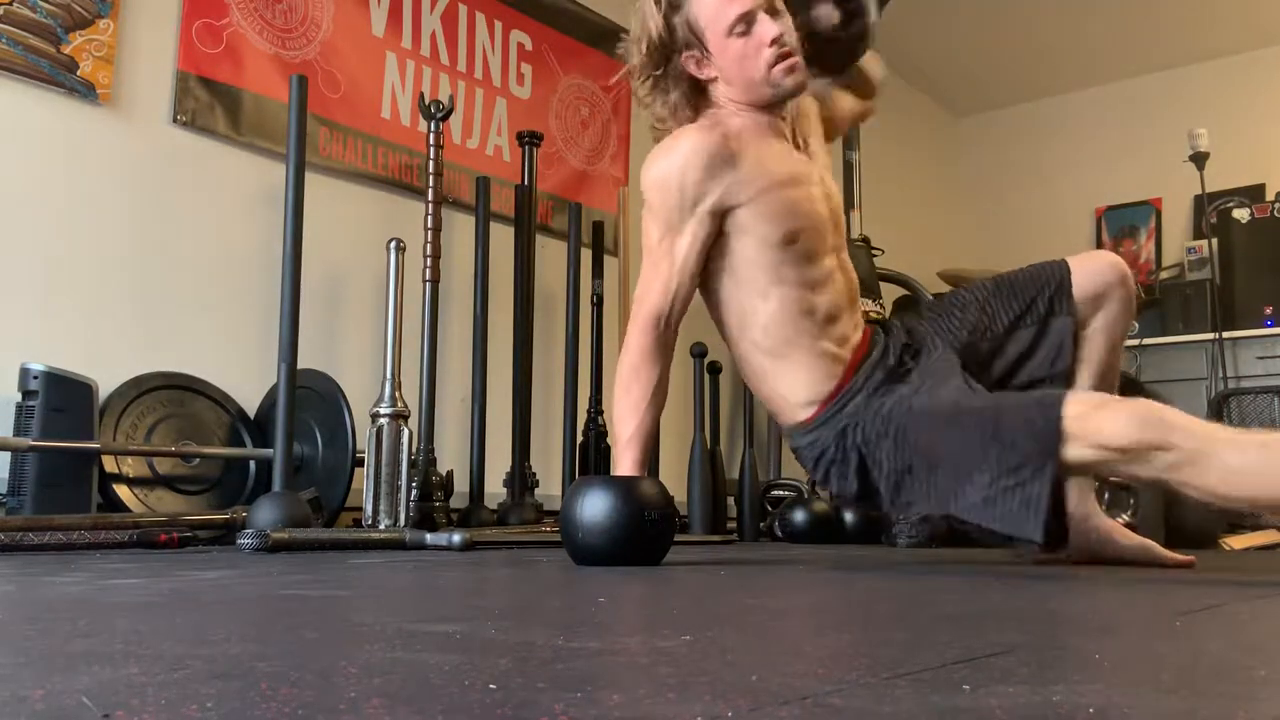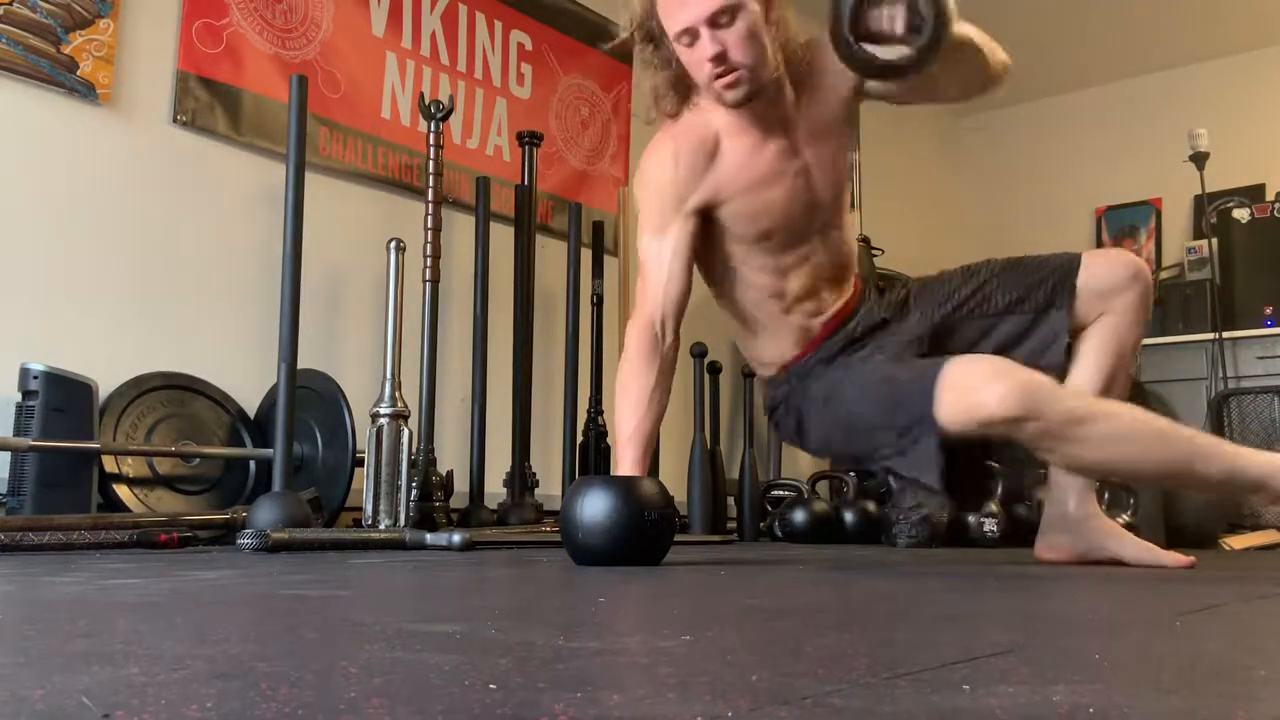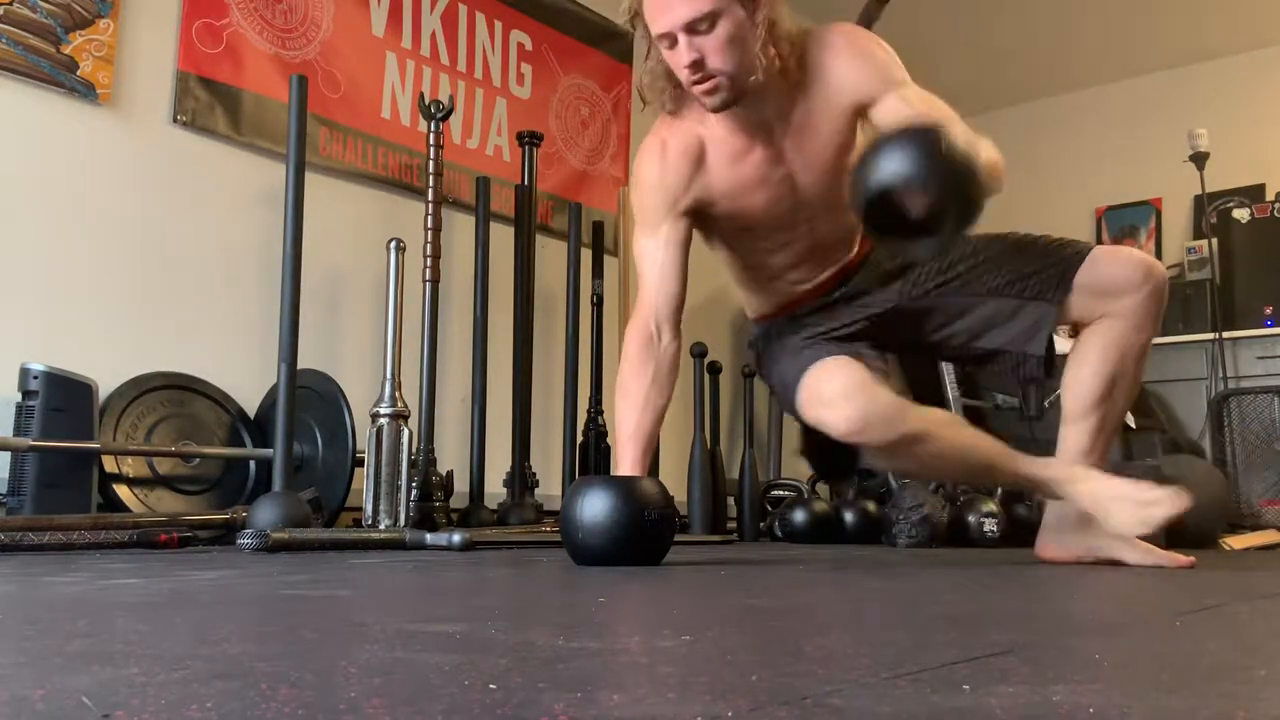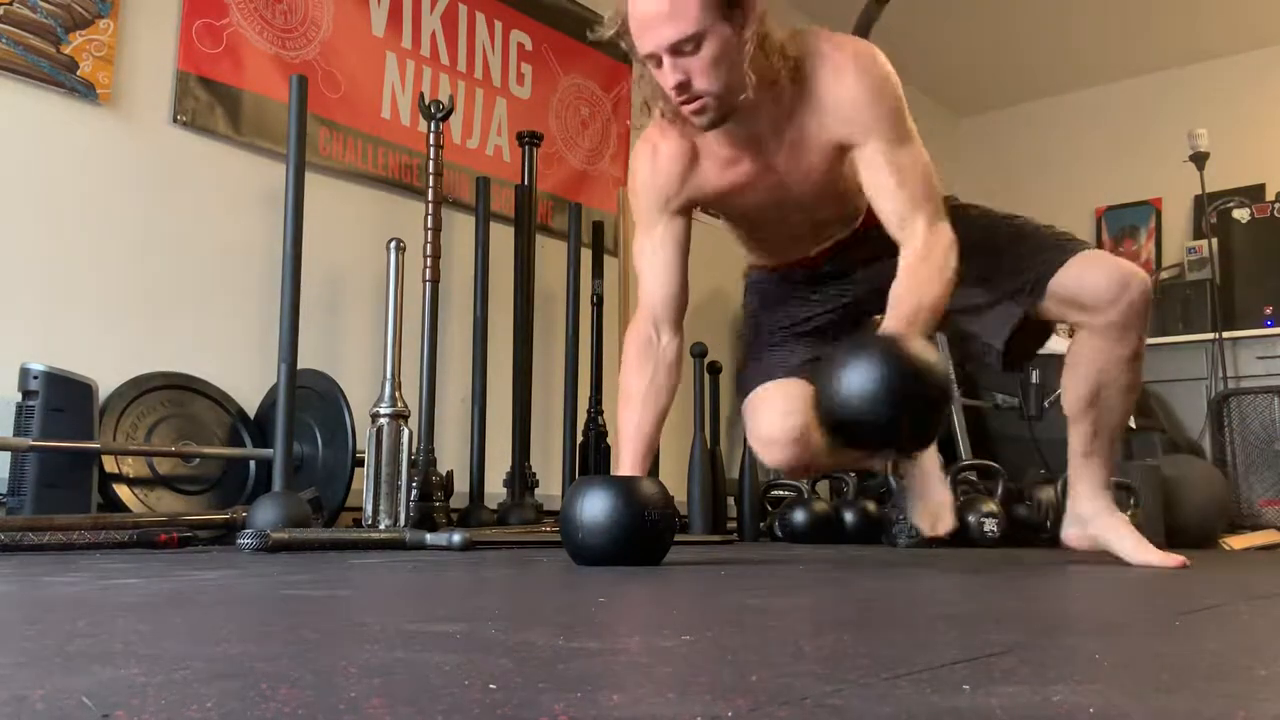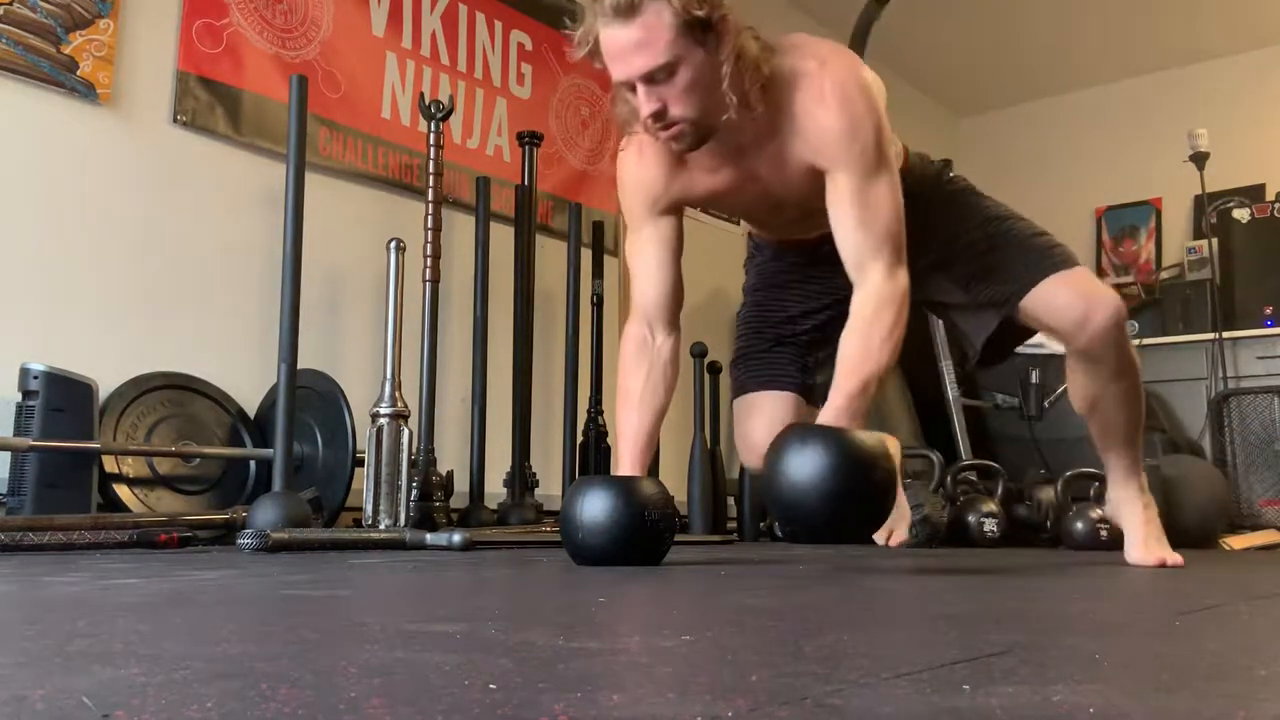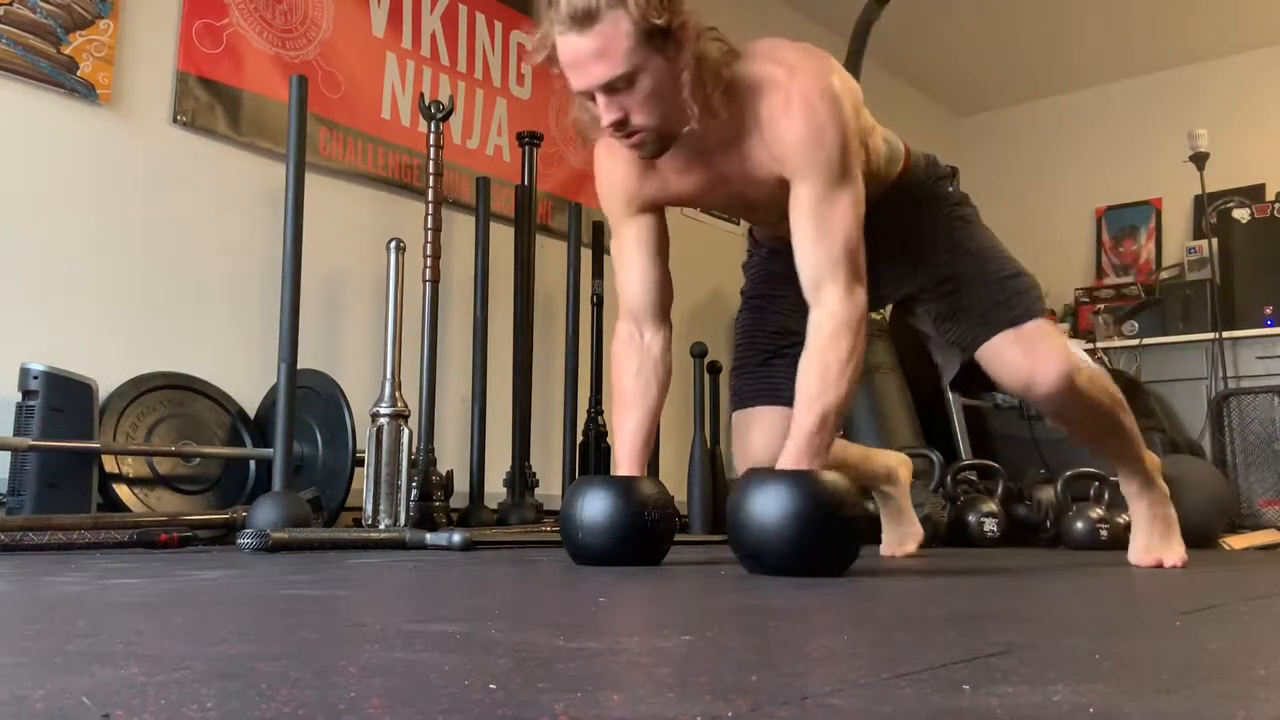
dt=0.2s
person 1, frame 1
left shoulder: (795, 110)
right shoulder: (696, 155)
left elbow: (861, 92)
right elbow: (652, 322)
right wrist: (626, 483)
left hip: (895, 353)
right hip: (856, 422)
left knee: (1103, 279)
right knee: (1126, 430)
left ankle: (1071, 513)
person 1, frame 2
left shoulder: (825, 71)
right shoulder: (681, 156)
left elbow: (989, 71)
right elbow: (654, 326)
right wrist: (629, 487)
left hip: (891, 313)
right hip: (814, 376)
left knee: (1121, 279)
right knee: (1002, 394)
left ankle: (1070, 516)
person 1, frame 3
left shoulder: (838, 57)
right shoulder: (671, 158)
left elbow: (981, 159)
right elbow: (653, 328)
left wrist: (951, 160)
left hip: (891, 265)
right hip: (796, 320)
left knee: (1134, 279)
right knee: (852, 412)
left ankle: (1066, 521)
right ankle: (1053, 482)
person 1, frame 4
left shoulder: (843, 75)
right shoulder: (662, 158)
left elbow: (929, 238)
right elbow: (656, 328)
left wrist: (899, 343)
right wrist: (627, 485)
left hip: (898, 229)
right hip: (793, 279)
left knee: (1119, 290)
right knee: (778, 442)
left ankle: (1088, 508)
right ankle: (902, 452)
person 1, frame 5
left shoulder: (827, 91)
right shoulder: (647, 160)
left elbow: (882, 280)
right elbow: (651, 328)
left wrist: (836, 423)
left hip: (912, 202)
right hip: (790, 249)
left knee: (1093, 316)
right knee: (765, 451)
left ankle: (1129, 497)
person 1, frame 6
left shoulder: (797, 96)
right shoulder: (622, 162)
left elbow: (837, 300)
right elbow: (642, 326)
left wrist: (803, 465)
right wrist: (627, 486)
left hip: (904, 206)
right hip: (783, 243)
left knee: (1045, 374)
right knee: (759, 463)
left ankle: (1145, 486)
right ankle: (886, 477)
